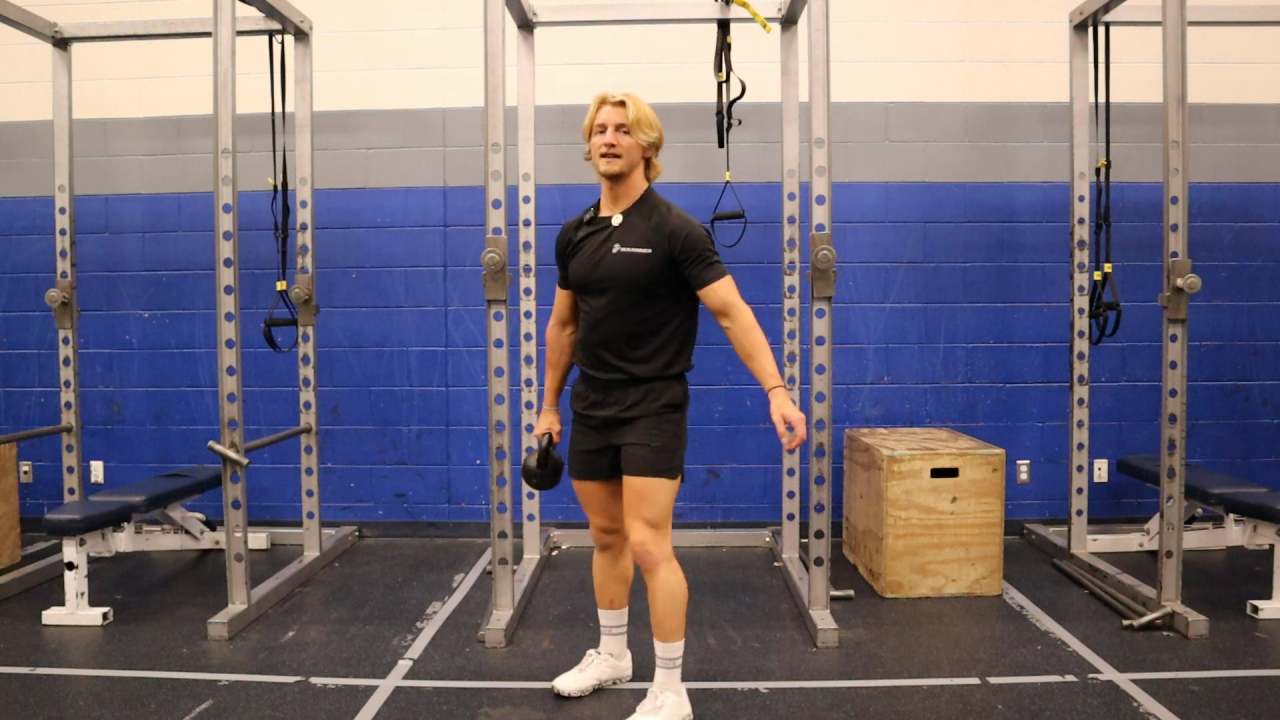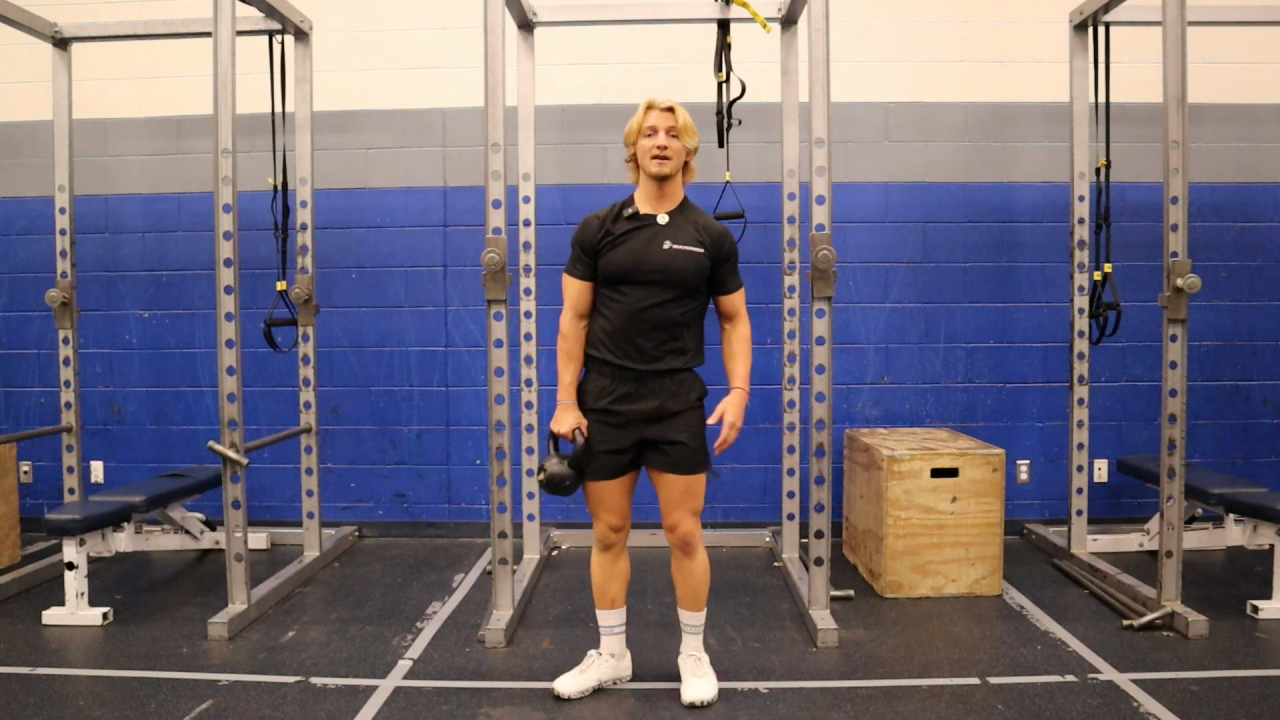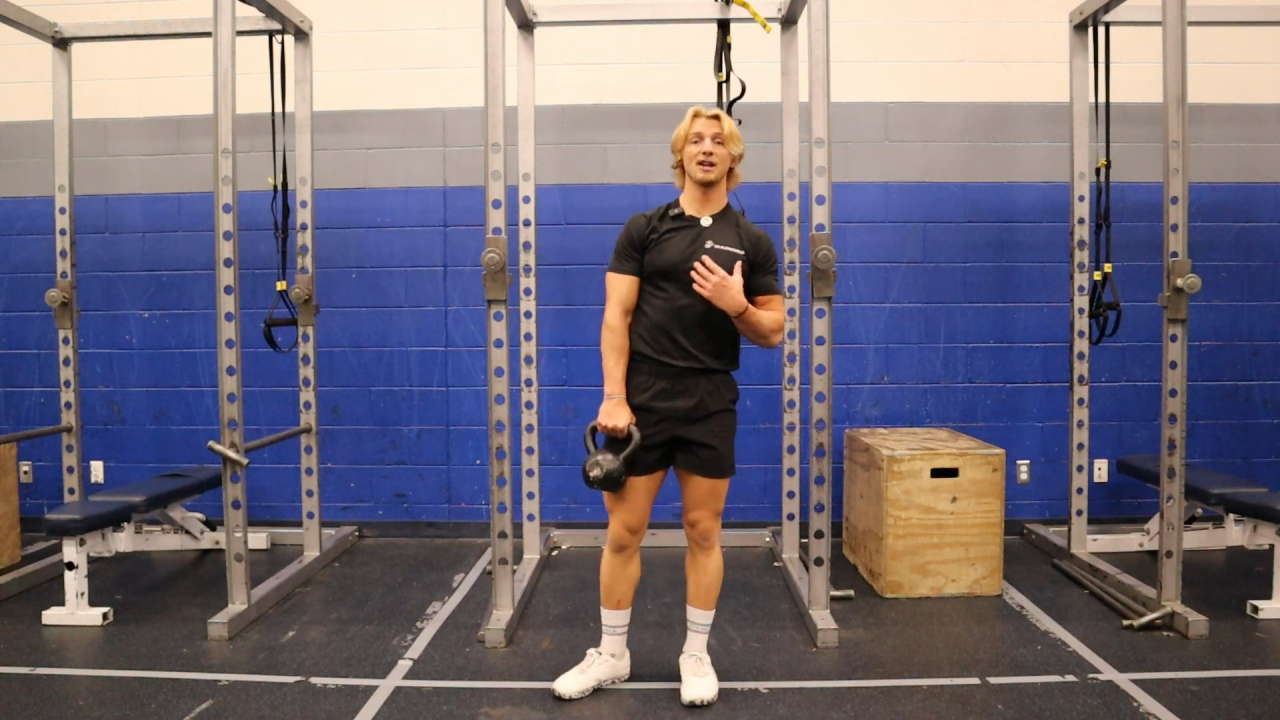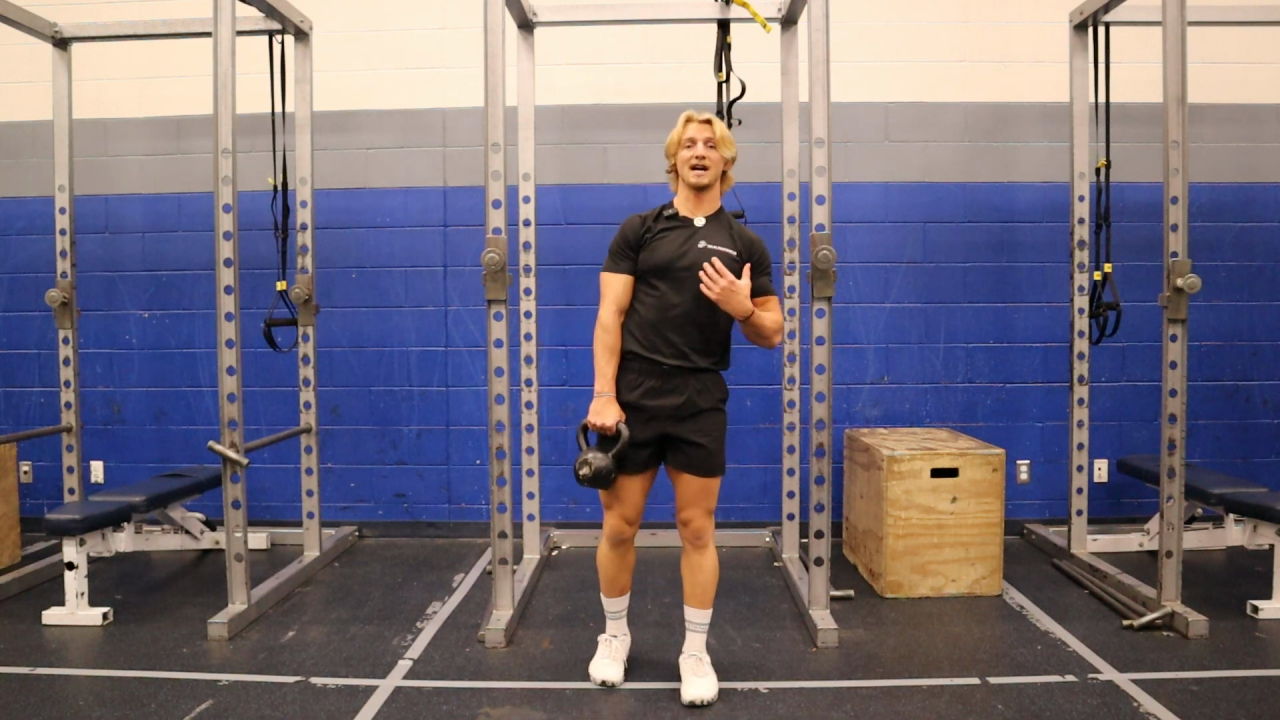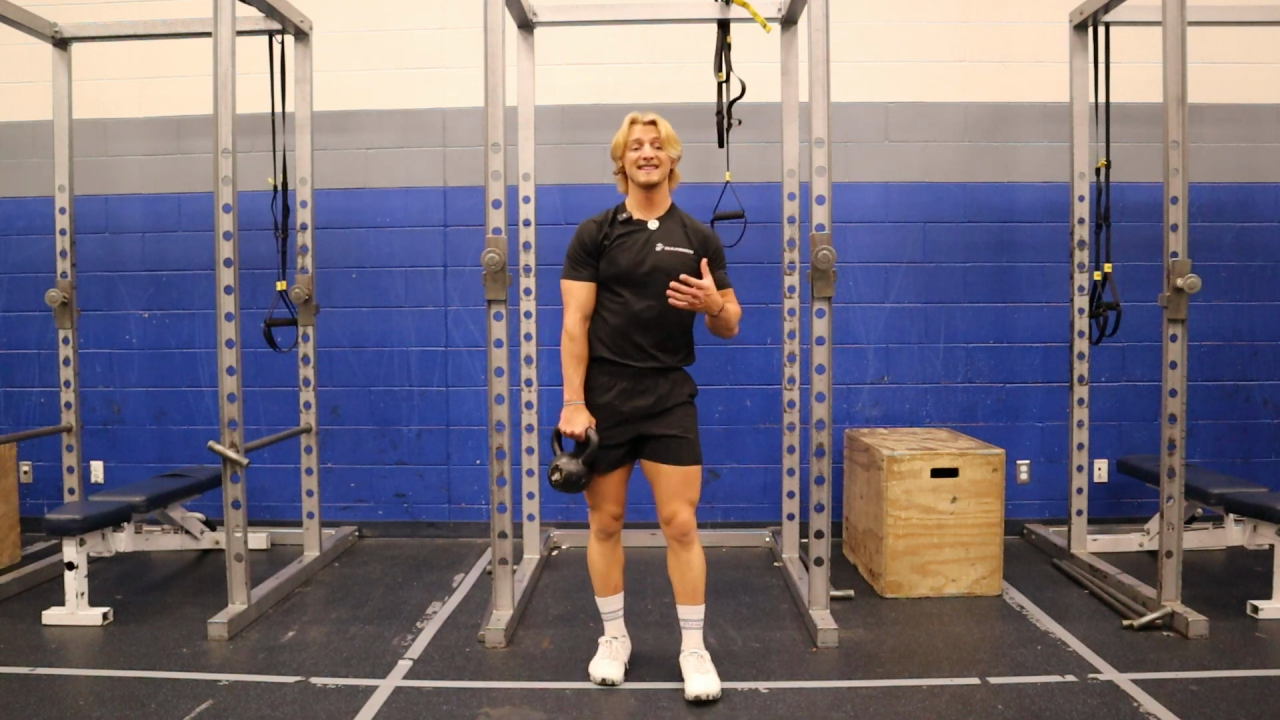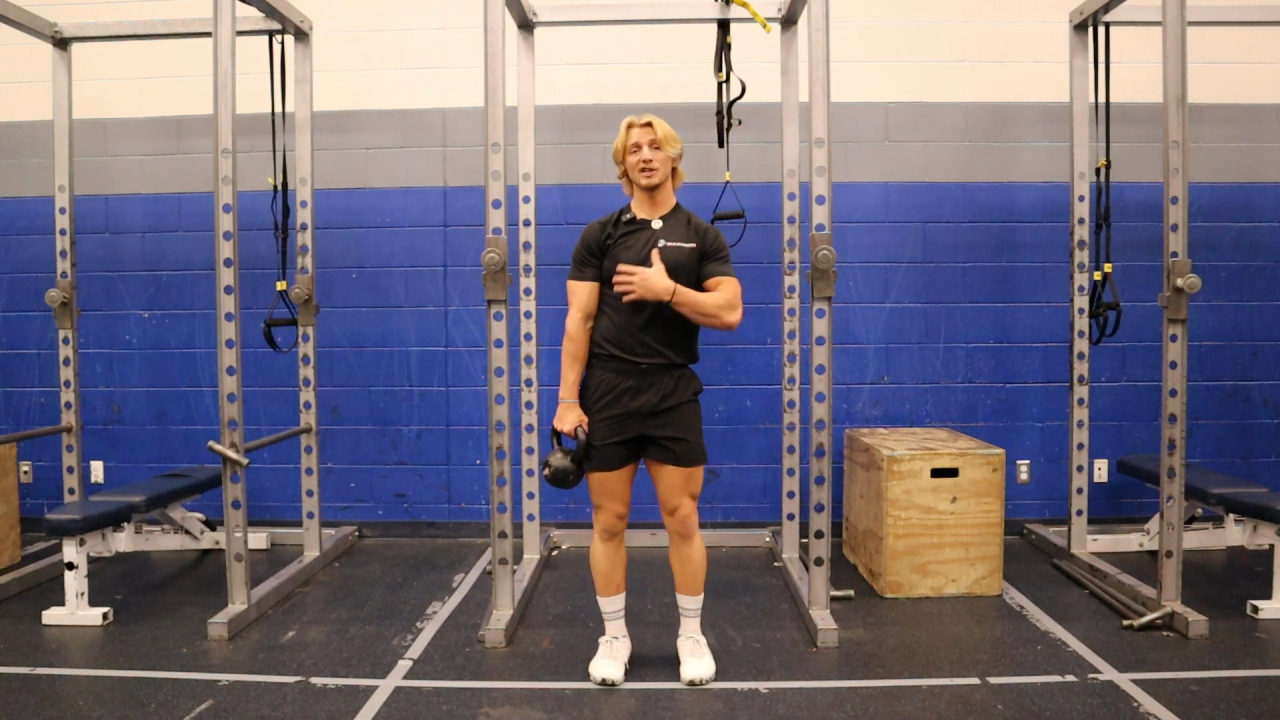
dt=0.5s
person 1, frame 1
left shoulder: (676, 229)
right shoulder: (574, 233)
left elbow: (733, 313)
left wrist: (777, 390)
right wrist: (549, 404)
left hip: (652, 407)
right hip: (590, 408)
left knee: (648, 544)
right knee: (606, 538)
right ankle: (612, 654)
person 1, frame 2
left shoulder: (712, 236)
right shoulder: (597, 228)
left elbow: (734, 319)
right elbow: (573, 319)
left wrist: (737, 393)
right wrist: (566, 401)
left hip: (678, 405)
right hip: (605, 404)
left knee: (684, 533)
right knee: (609, 533)
left ankle: (693, 653)
right ankle: (612, 654)
person 1, frame 3
left shoulder: (752, 242)
right shoulder: (642, 229)
left elbow: (772, 331)
right elbow: (617, 316)
left wrist: (738, 307)
right wrist: (613, 396)
left hip: (710, 404)
right hip: (641, 400)
left knee: (704, 532)
right knee: (624, 532)
left ankle: (696, 654)
right ankle: (611, 653)
person 1, frame 4
left shoulder: (745, 244)
right shoulder: (638, 229)
left elbow: (769, 335)
right elbow: (611, 314)
left wrist: (744, 309)
right wrist: (603, 393)
left hip: (701, 400)
right hip: (634, 397)
left knee: (696, 529)
right knee: (619, 526)
left ankle: (695, 651)
right ankle: (614, 633)
person 1, frame 5
left shoulder: (699, 238)
right shoulder: (593, 233)
left elbow: (728, 327)
right elbow: (575, 323)
left wrist: (714, 305)
right wrist: (574, 402)
left hip: (670, 396)
right hip: (604, 397)
left knee: (681, 525)
right knee: (605, 523)
left ankle: (694, 648)
right ankle: (614, 637)
person 1, frame 6
left shoulder: (703, 235)
right shoulder: (599, 235)
left elbow: (729, 312)
right elbow: (580, 320)
left wrist: (667, 290)
right wrist: (568, 399)
left hip: (674, 393)
right hip: (608, 392)
left knee: (682, 519)
right knee: (609, 521)
left ankle: (691, 635)
right ankle: (614, 637)
